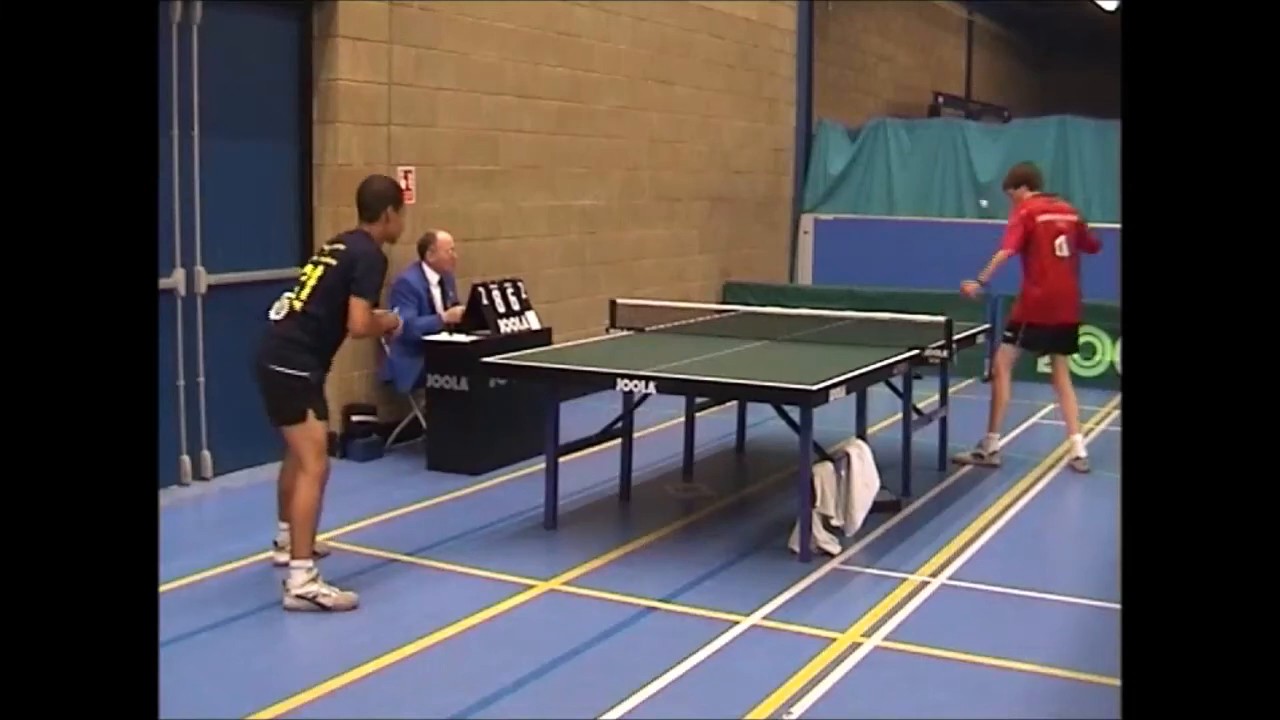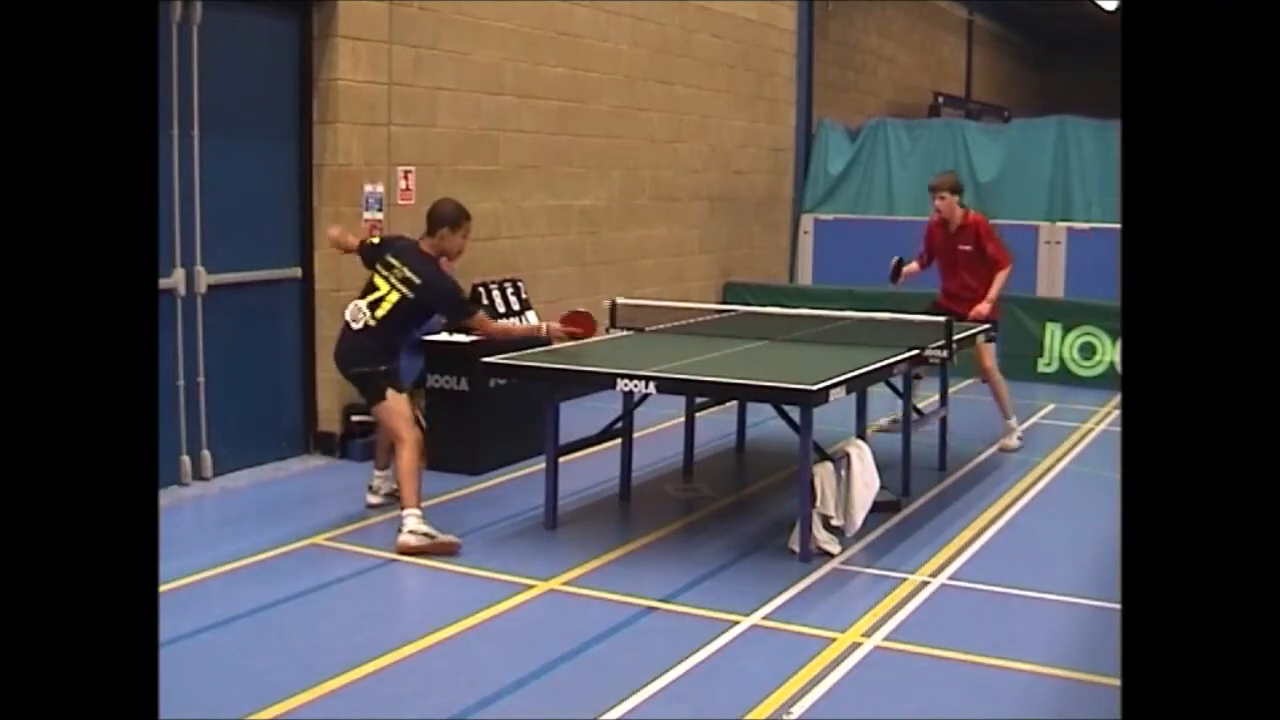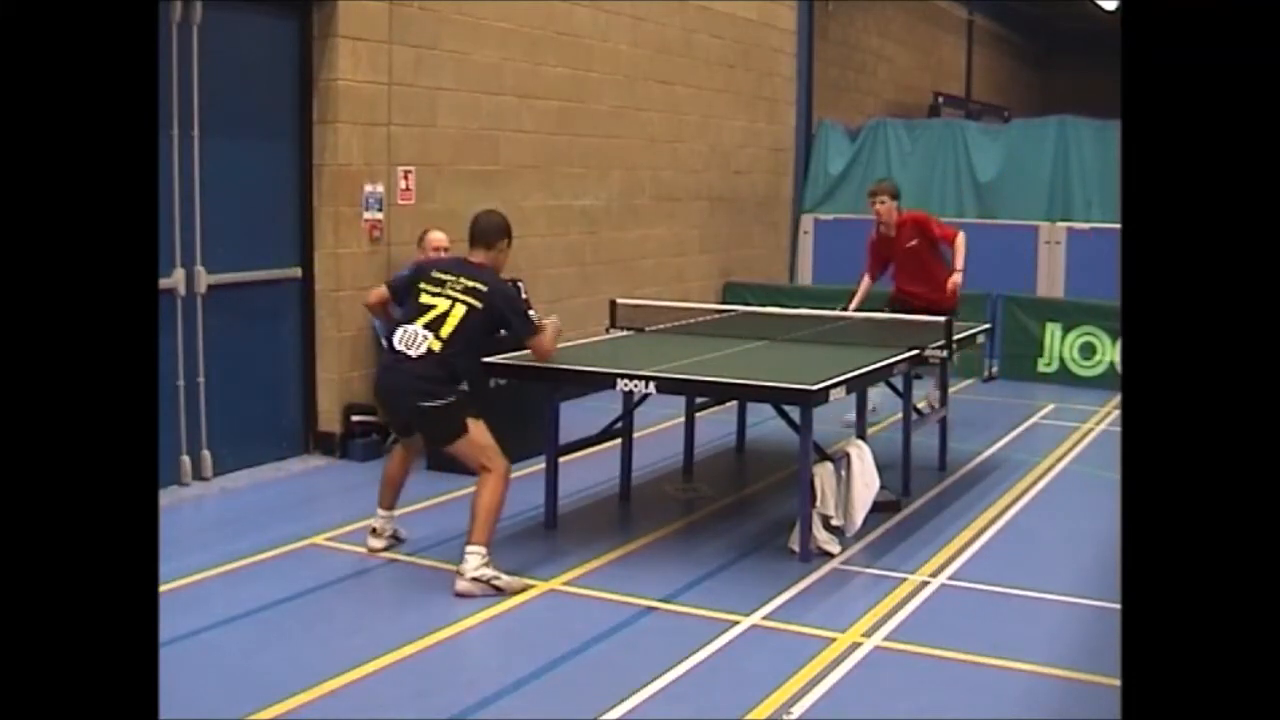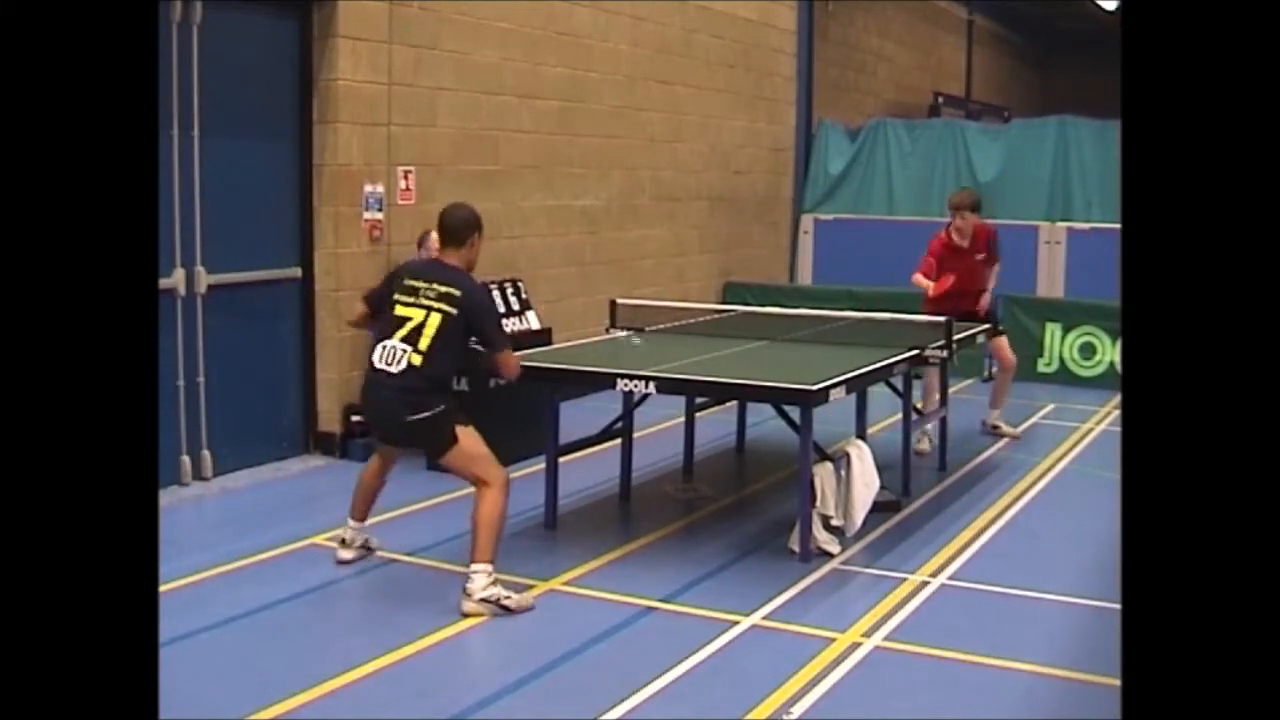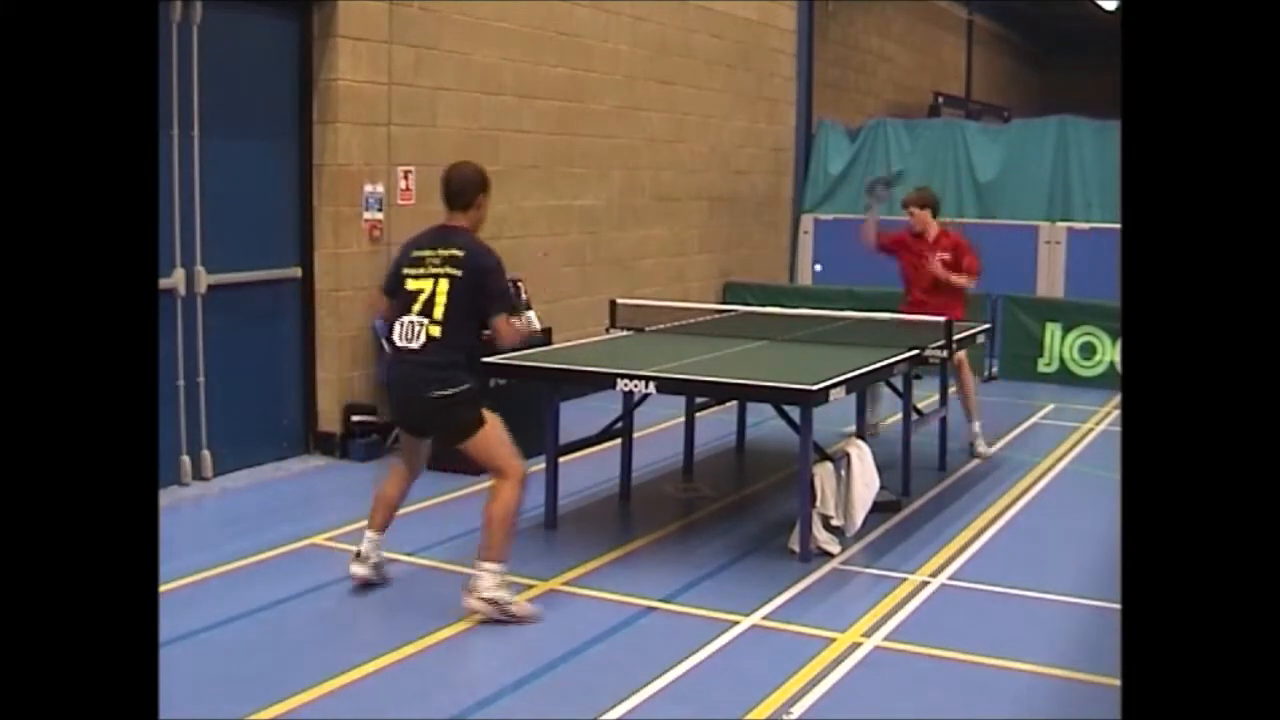
dt=1s
person 1, frame 1
left shoulder: (341, 244)
right shoulder: (370, 255)
right elbow: (358, 325)
left wrist: (375, 317)
right wrist: (388, 322)
left hip: (277, 355)
right hip: (293, 364)
left knee: (299, 454)
right knee: (314, 467)
left ankle: (288, 540)
right ankle: (302, 581)
person 1, frame 2
left shoulder: (393, 246)
right shoulder: (439, 283)
left elbow: (346, 243)
right elbow: (488, 328)
left wrist: (339, 236)
right wrist: (540, 329)
left hip: (353, 346)
right hip: (367, 360)
left knee: (395, 414)
right knee: (409, 437)
left ankle: (381, 484)
right ankle: (413, 527)
person 1, frame 3
left shoulder: (429, 268)
right shoulder: (499, 292)
left elbow: (373, 301)
right elbow: (543, 350)
right wrist: (552, 328)
left hip: (389, 380)
right hip: (429, 391)
left knee: (407, 446)
right knee: (494, 469)
left ankle: (381, 528)
right ankle: (474, 567)
person 1, frame 4
left shoulder: (403, 273)
right shoulder: (474, 295)
left elbow: (358, 318)
right elbow: (508, 369)
right wrist: (512, 358)
left hip: (375, 397)
right hip: (420, 407)
left knee: (383, 458)
right knee: (493, 480)
left ankle: (352, 538)
right ankle: (480, 586)
person 1, frame 5
left shoulder: (413, 248)
right shoulder: (480, 257)
left elbow: (387, 310)
right elbow: (505, 337)
right wrist: (524, 328)
left hip: (403, 380)
right hip: (446, 386)
left knee: (407, 466)
right knee: (511, 472)
left ankle: (368, 555)
right ankle: (487, 584)
person 2, frame 1
left shoulder: (1025, 211)
right shoulder: (1068, 211)
left elbow: (1008, 250)
right elbow: (1094, 246)
left wrist: (981, 281)
left hip: (1037, 304)
right hip: (1068, 306)
left knee: (1001, 365)
right knee: (1060, 375)
left ankle: (990, 447)
right ankle: (1079, 452)
person 2, frame 2
left shoulder: (979, 225)
right shoulder: (934, 227)
left elbow: (1004, 265)
right elbow: (923, 261)
left wrist: (989, 301)
right wrist: (904, 271)
left hip: (978, 306)
right hip: (947, 302)
left knee: (987, 366)
left ankle: (1012, 429)
right ankle: (904, 413)
person 2, frame 3
left shoulder: (918, 221)
right shoulder: (877, 240)
left elbow: (957, 237)
right elbow: (871, 274)
left wrist: (958, 272)
right wrist: (854, 304)
left hip: (940, 298)
right hip: (906, 300)
left ankle: (935, 394)
right ankle: (864, 404)
person 2, frame 4
left shoulder: (987, 233)
right shoulder: (940, 242)
right elbow: (917, 276)
left wrist: (988, 291)
right wrist: (928, 286)
left hip: (975, 308)
right hip: (942, 310)
left knee: (1008, 362)
right knee: (933, 363)
left ankle: (992, 420)
right ankle: (925, 430)
person 2, frame 5
left shoulder: (955, 242)
right shoulder: (905, 239)
left elbow: (970, 281)
right elbow: (870, 241)
left wrist: (946, 277)
right wrist: (873, 208)
left hip: (947, 316)
right hip: (913, 315)
left knee: (959, 362)
left ankle: (976, 432)
